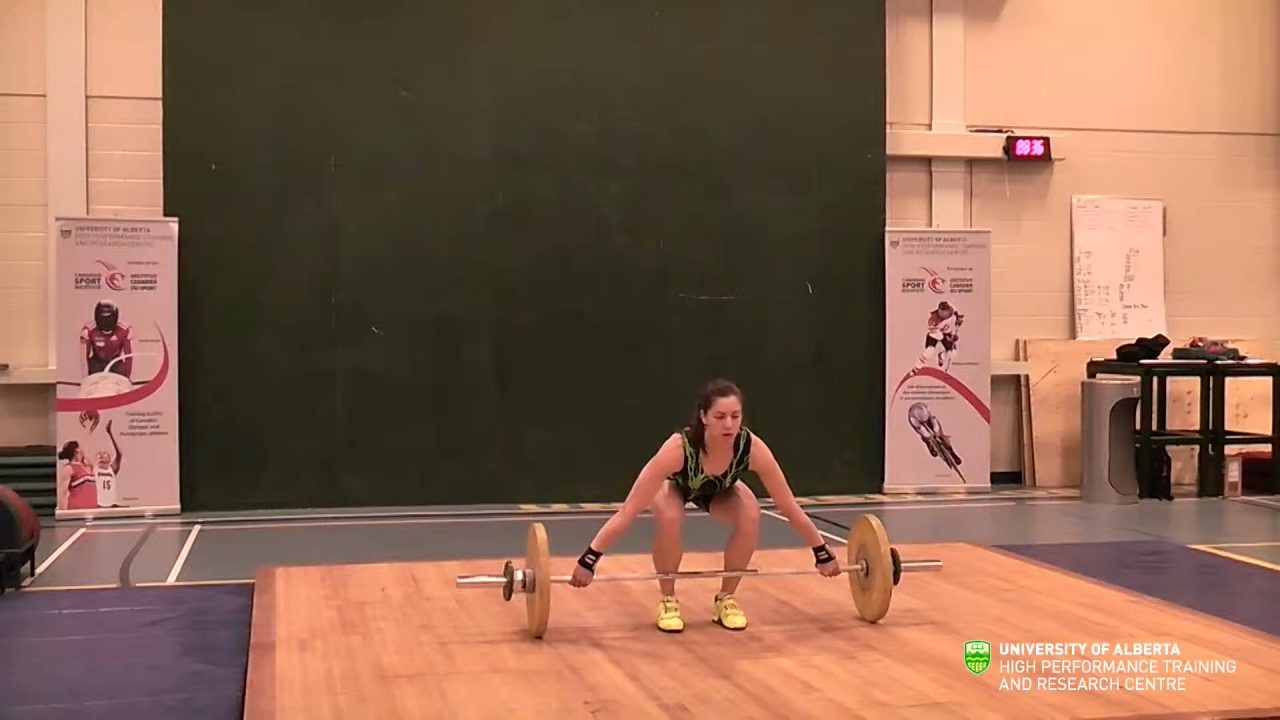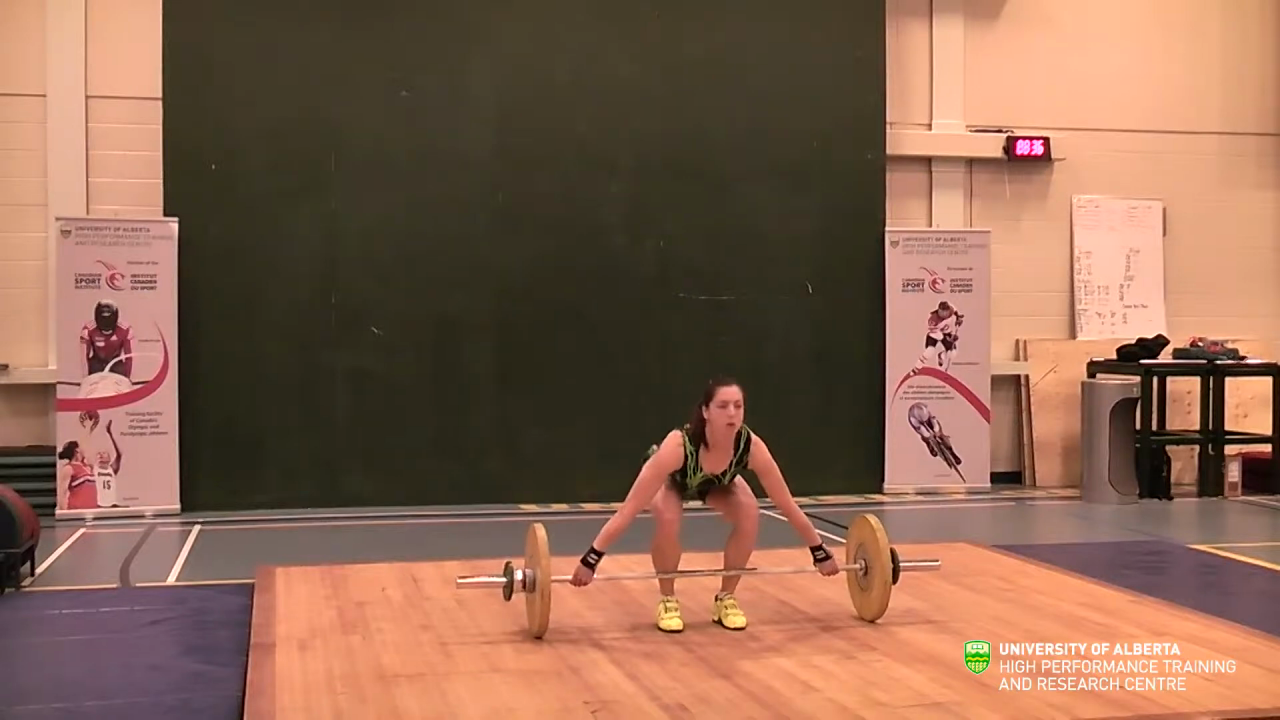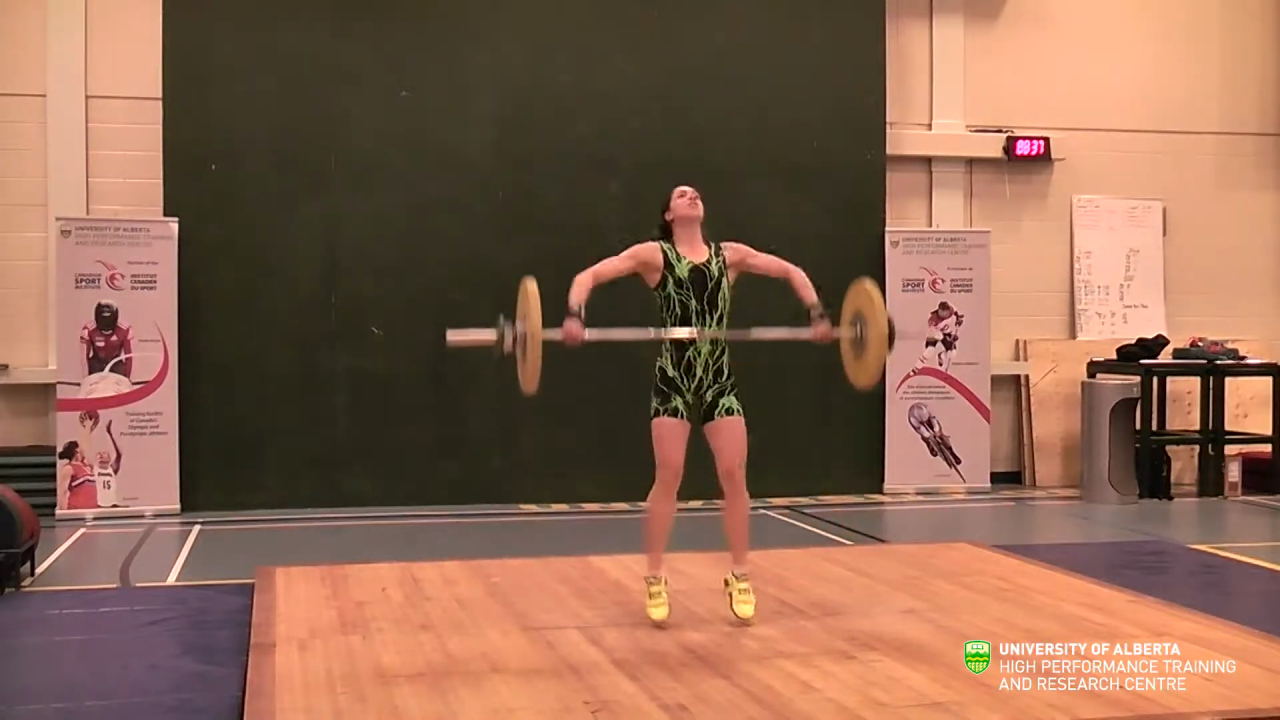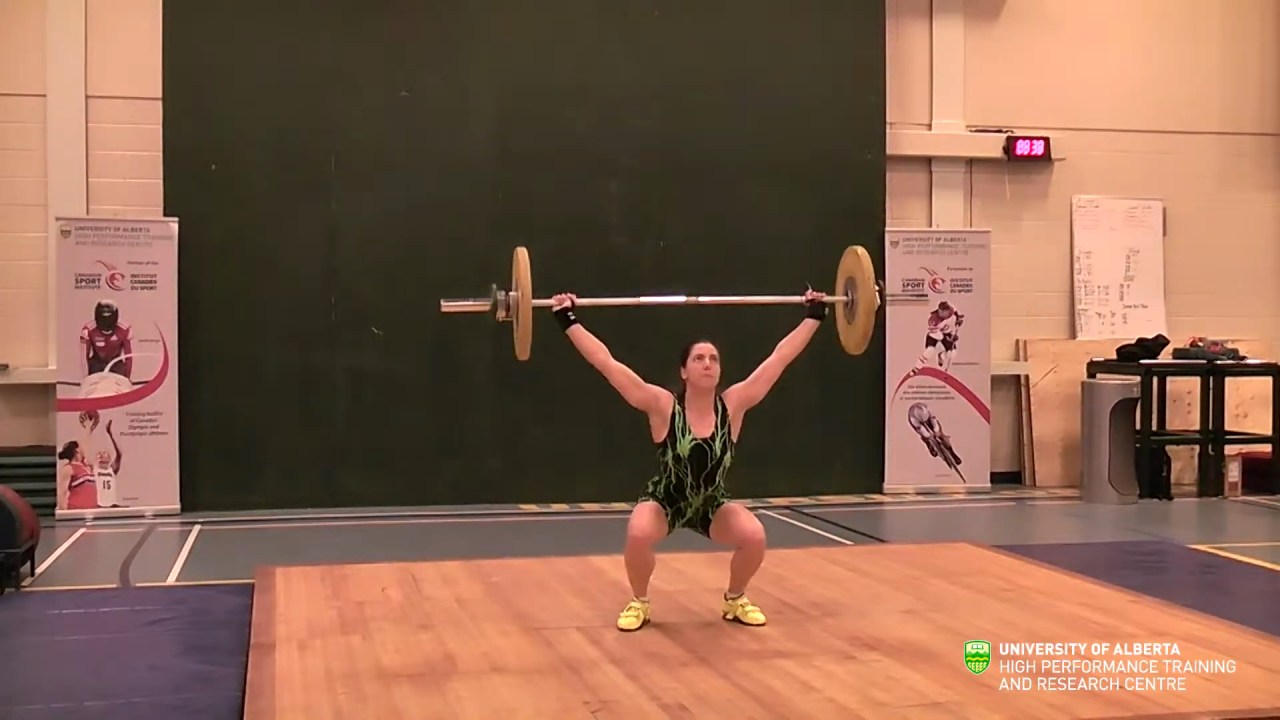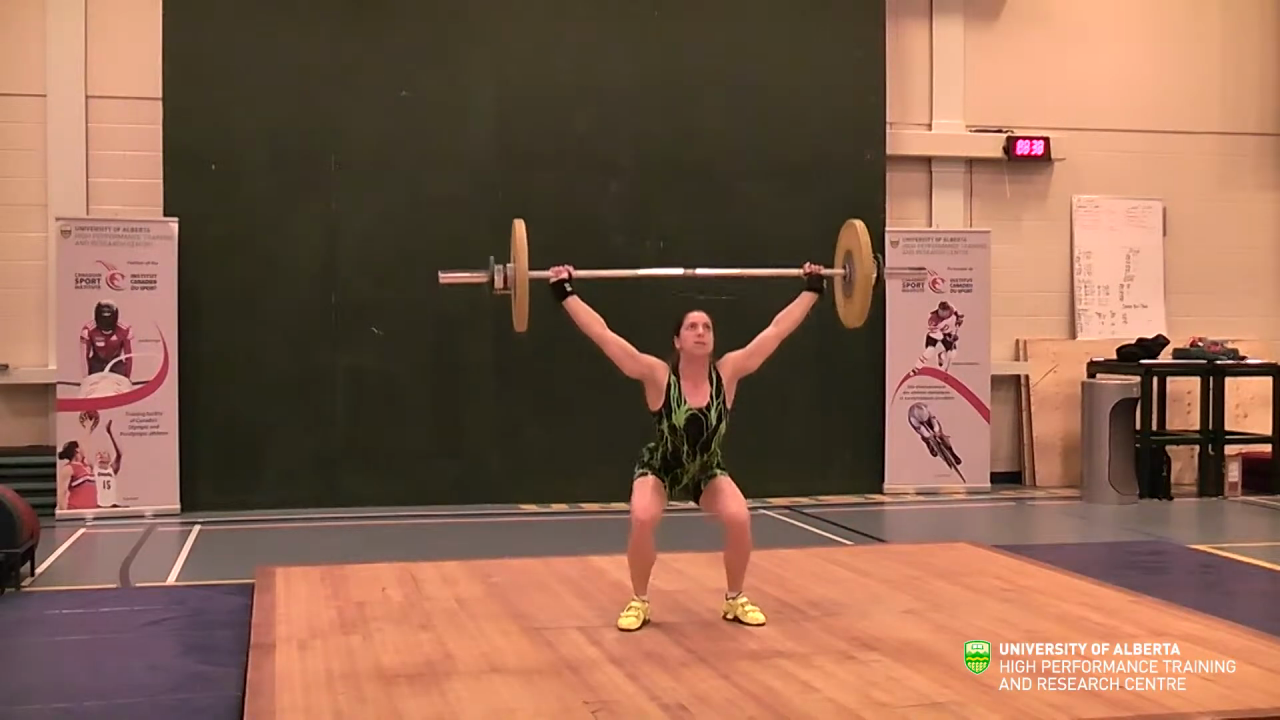
dt=0.7s
person 1, frame 1
left shoulder: (753, 448)
right shoulder: (678, 448)
left elbow: (790, 507)
right elbow: (628, 511)
left wrist: (823, 554)
right wrist: (588, 561)
left hip: (719, 489)
right hip: (675, 483)
left knee: (750, 516)
right knee: (669, 518)
left ankle: (726, 598)
right ankle: (668, 600)
person 1, frame 2
left shoulder: (752, 447)
right shoulder: (677, 446)
left elbow: (788, 506)
right elbow: (629, 509)
left wrist: (820, 554)
right wrist: (590, 561)
left hip: (718, 481)
right hip: (672, 475)
left knee: (749, 514)
right knee: (668, 518)
left ankle: (725, 598)
right ankle: (668, 601)
person 1, frame 3
left shoulder: (729, 253)
right shoulder: (654, 254)
left elbow: (792, 272)
right elbow: (587, 277)
left wrist: (816, 312)
right wrist: (575, 315)
left hip: (719, 381)
right hip: (673, 380)
left knee: (734, 476)
right knee: (668, 476)
left ankle: (739, 577)
right ankle: (654, 579)
person 1, frame 4
left shoulder: (733, 405)
right shoulder: (663, 407)
left elbow: (780, 356)
right elbow: (607, 362)
left wrist: (813, 316)
right wrist: (569, 320)
left hip: (712, 505)
right hip: (664, 501)
left knee: (754, 537)
right knee: (638, 534)
left ankle: (735, 599)
right ankle: (639, 602)
person 1, frame 5
left shoulder: (727, 373)
right shoulder: (657, 376)
left elbow: (776, 330)
right elbow: (602, 334)
left wrist: (812, 289)
right wrist: (565, 292)
left hip: (708, 469)
right hip: (659, 467)
left knee: (739, 521)
right knee: (642, 520)
left ankle: (735, 599)
right ankle: (639, 601)
